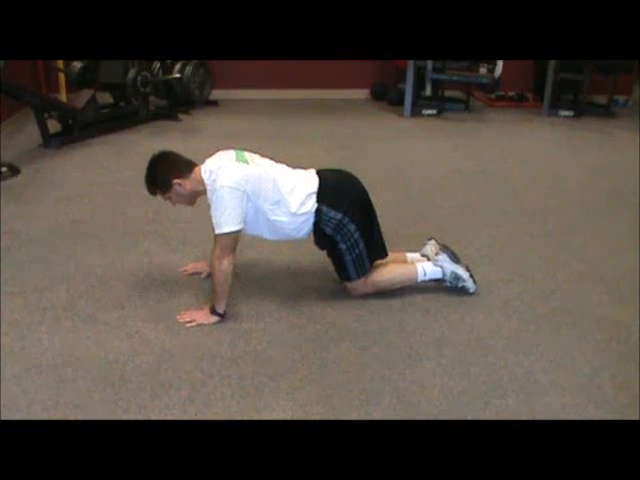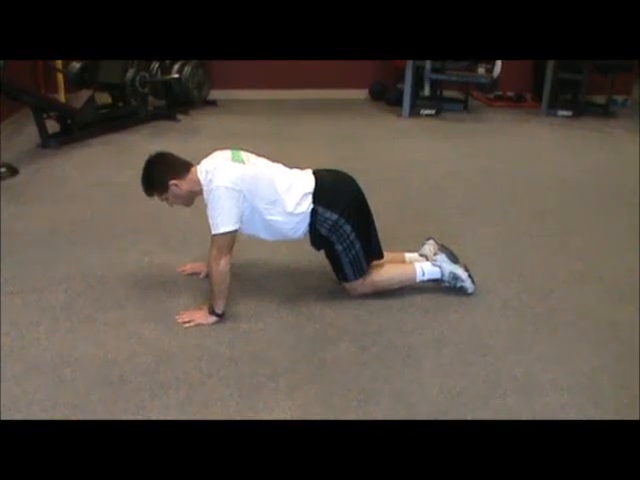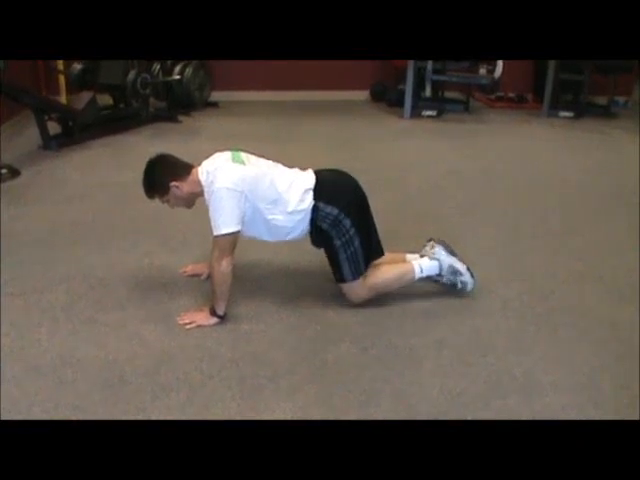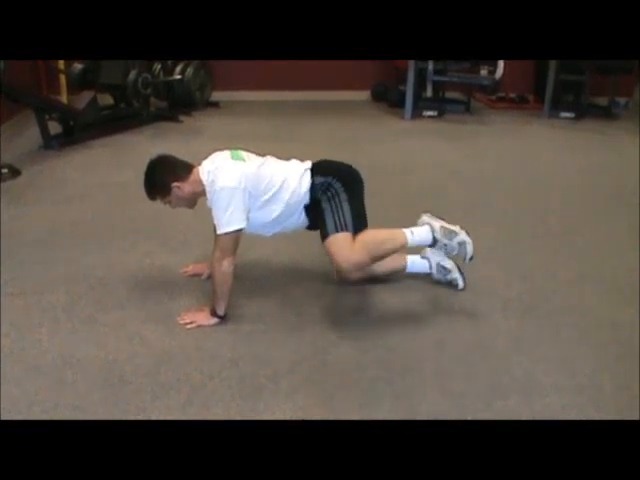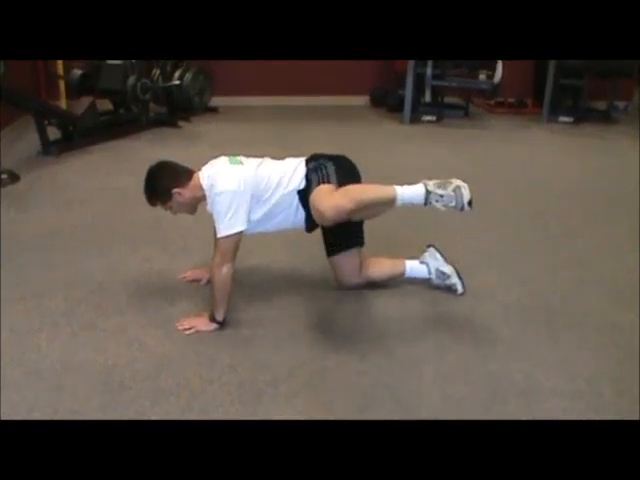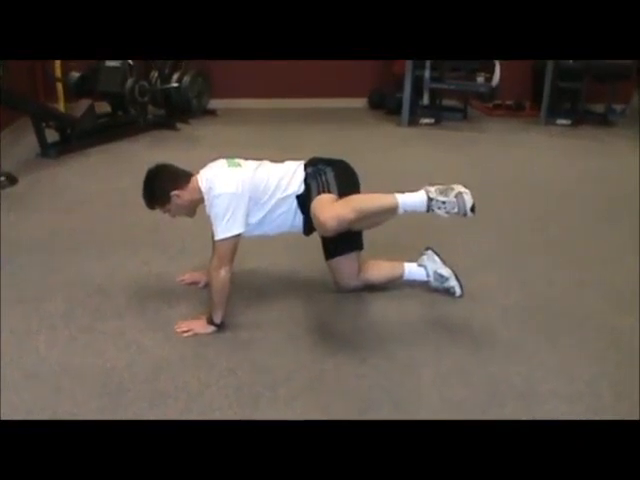
dt=0.3s
person 1, frame 1
left shoulder: (223, 186)
right shoulder: (217, 165)
left elbow: (226, 255)
left wrist: (216, 310)
right wrist: (212, 264)
left hip: (333, 207)
right hip: (329, 191)
left knee: (359, 284)
right knee: (359, 267)
left ankle: (437, 269)
right ankle: (427, 256)
person 1, frame 2
left shoulder: (219, 186)
right shoulder: (213, 165)
left elbow: (222, 255)
left wrist: (215, 311)
right wrist: (210, 264)
left hip: (329, 208)
right hip: (325, 191)
left knee: (358, 284)
right knee: (356, 266)
left ankle: (435, 269)
right ankle: (425, 255)
person 1, frame 3
left shoulder: (220, 188)
right shoulder: (213, 168)
left elbow: (224, 256)
left wrist: (216, 312)
right wrist: (212, 266)
left hip: (331, 206)
right hip: (324, 195)
left knee: (358, 291)
right knee: (355, 266)
left ankle: (435, 263)
right ankle: (429, 257)
person 1, frame 4
left shoulder: (223, 185)
right shoulder: (213, 168)
left elbow: (226, 256)
right elbow: (224, 240)
left wrist: (216, 312)
right wrist: (212, 265)
left hip: (327, 185)
right hip: (318, 186)
left knee: (346, 260)
right knee: (352, 263)
left ankle: (427, 233)
right ankle: (430, 262)
person 1, frame 5
left shoulder: (225, 189)
right shoulder: (211, 175)
left elbow: (226, 261)
right elbow: (222, 243)
left wrist: (216, 318)
right wrist: (211, 271)
left hip: (326, 172)
right hip: (315, 186)
left knee: (329, 211)
right knee: (350, 277)
left ankle: (423, 192)
right ankle: (427, 266)
person 1, frame 6
left shoulder: (222, 192)
right shoulder: (210, 177)
left elbow: (224, 263)
left wrist: (214, 320)
right wrist: (209, 274)
left hip: (324, 176)
right hip: (315, 186)
left knee: (329, 220)
right knee: (349, 280)
left ankle: (425, 198)
right ankle: (425, 269)
